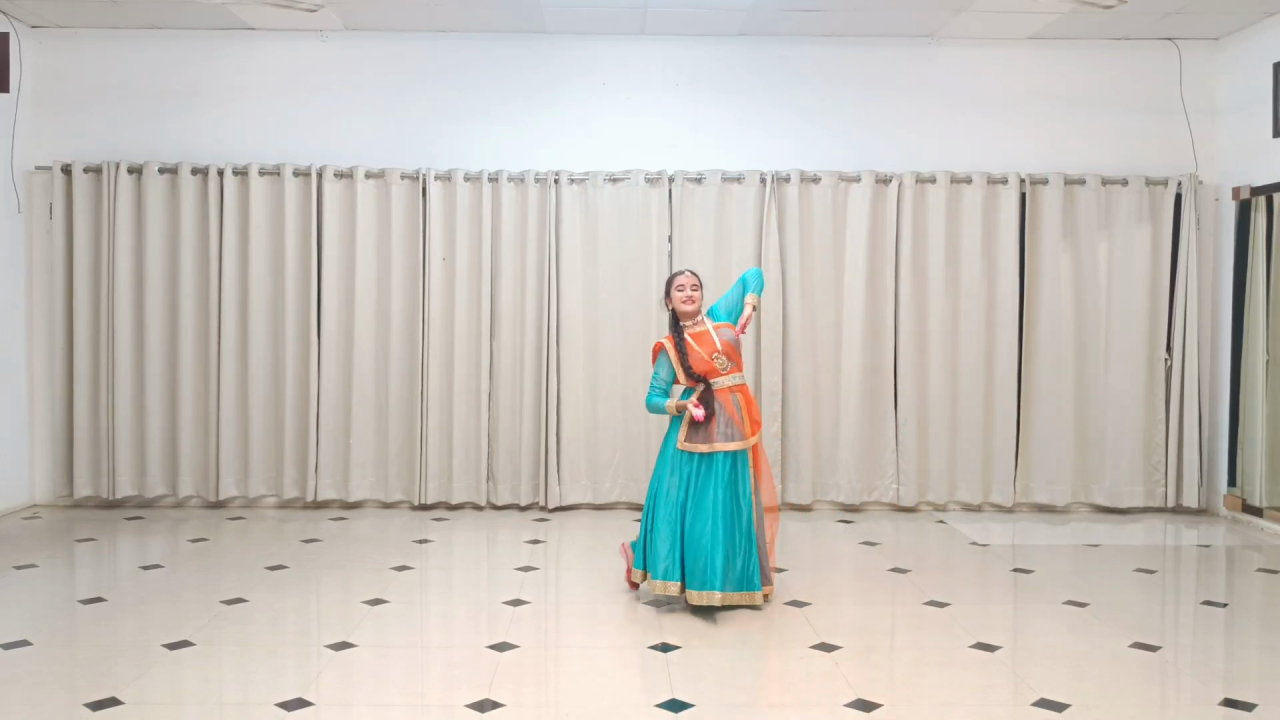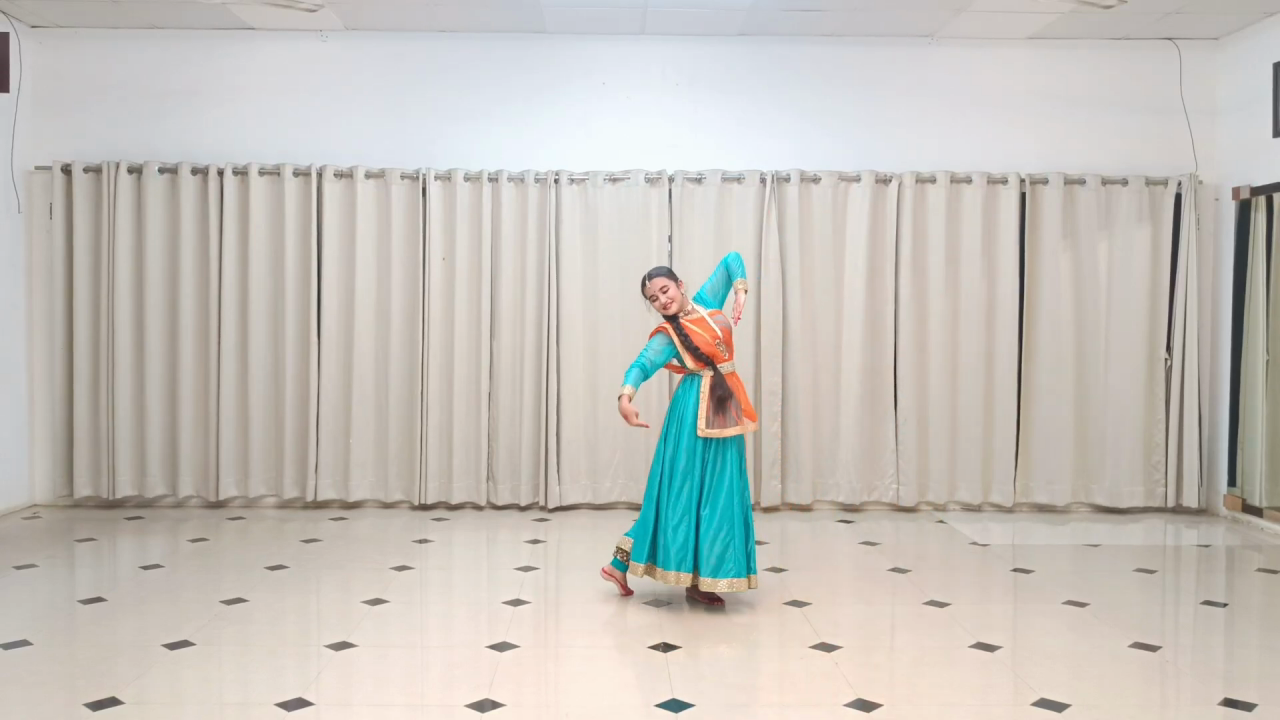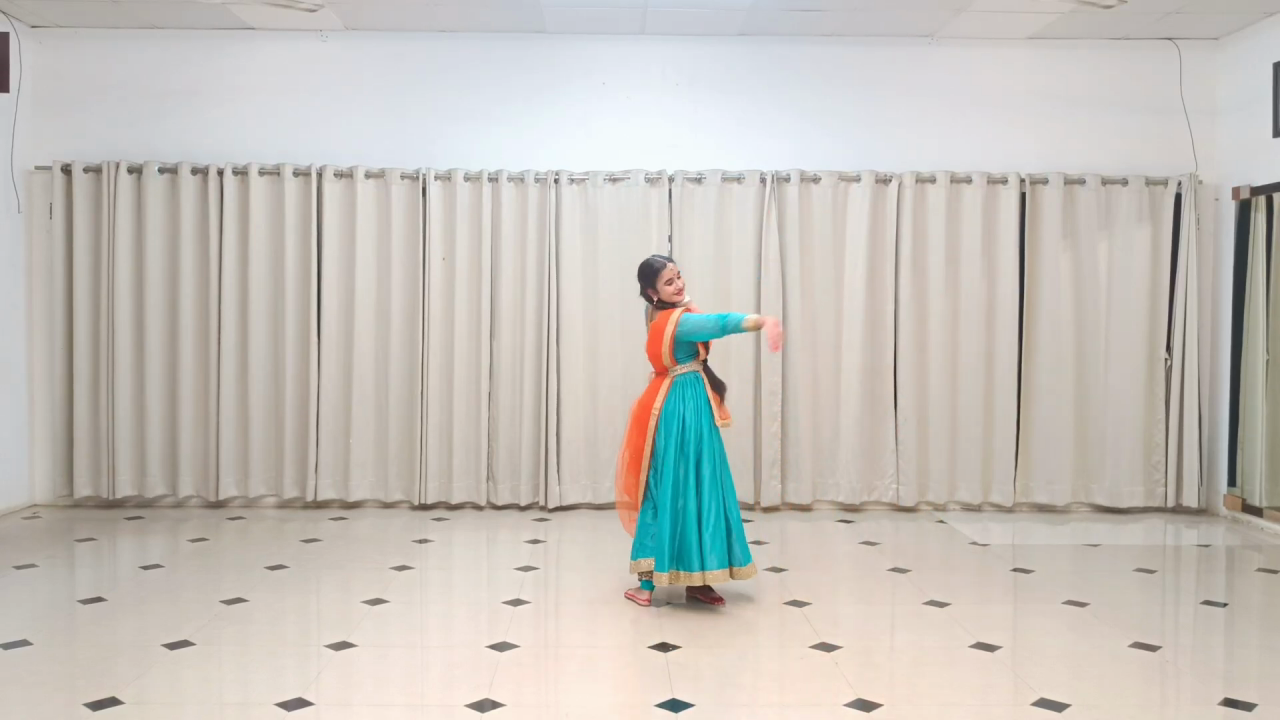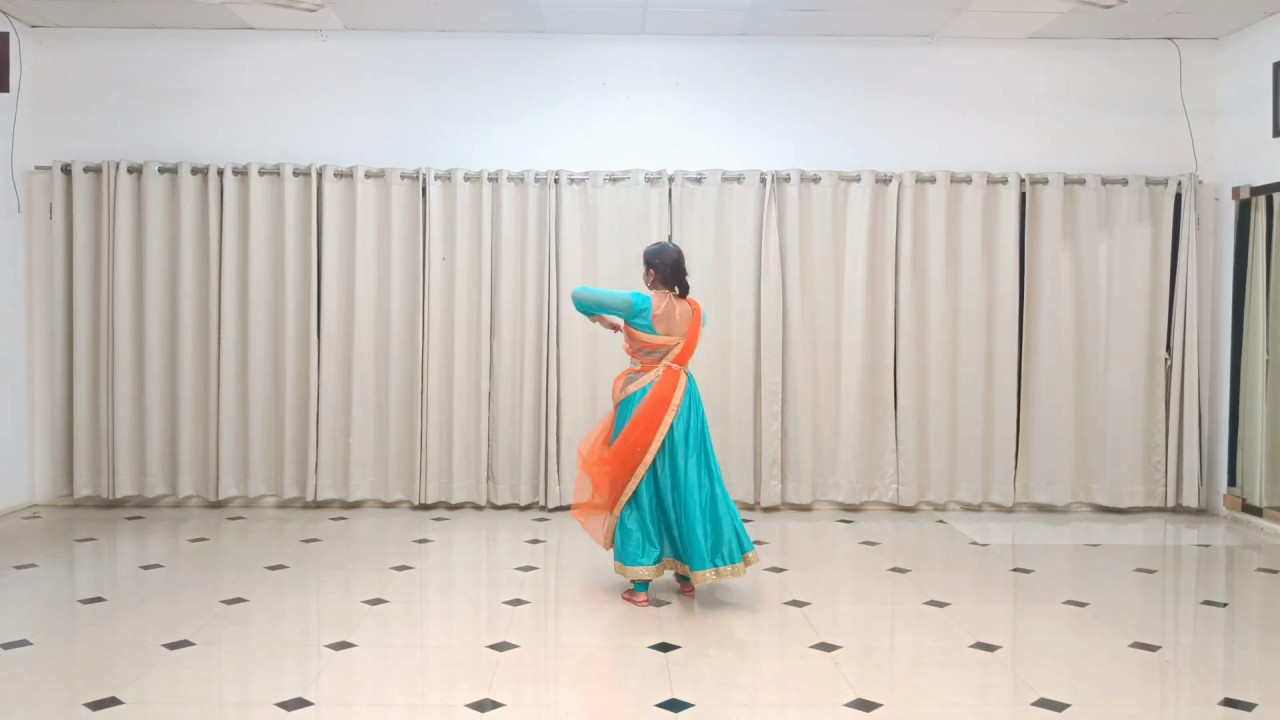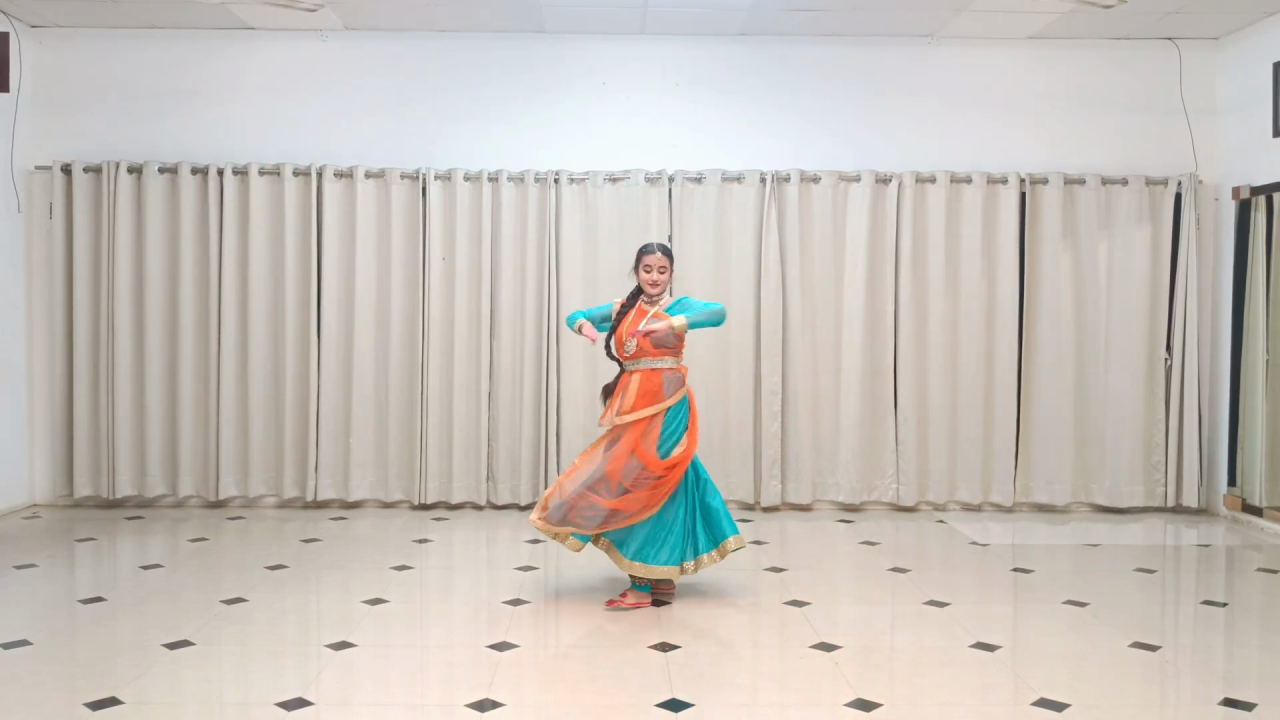
dt=0.3s
person 1, frame 1
left shoulder: (721, 316)
right shoulder: (668, 346)
left elbow: (754, 275)
right elbow: (653, 399)
left wrist: (748, 309)
right wrist: (681, 406)
left hip: (736, 420)
right hip: (697, 426)
left knee: (729, 503)
right knee: (684, 501)
left ankle: (718, 582)
person 1, frame 2
left shoulder: (706, 301)
right shoulder: (665, 334)
left elbow: (732, 258)
right elbow: (640, 366)
left wrist: (739, 295)
right wrist: (625, 396)
left hip: (722, 406)
right hip: (695, 409)
left knee: (717, 494)
right knee: (682, 489)
left ankle: (697, 577)
right ankle: (621, 565)
person 1, frame 3
left shoulder: (655, 311)
right shoulder: (681, 321)
right elbow: (719, 323)
right wrist: (761, 321)
left hip: (670, 402)
right hip: (683, 406)
left knee: (669, 490)
right knee: (688, 488)
left ankle: (671, 581)
right ankle: (694, 578)
person 1, frame 4
left shoulder: (642, 304)
right shoulder: (694, 310)
left elbow: (582, 296)
left wrist: (607, 318)
left hip: (647, 401)
right hip: (683, 399)
left knee: (642, 485)
right knee: (683, 482)
left ankle: (641, 583)
right ankle: (689, 570)
person 1, frame 5
left shoulder: (680, 307)
right shoulder: (623, 307)
left elbow: (717, 312)
right elbow: (577, 315)
left wrist: (670, 324)
right wrist: (585, 325)
left hip: (664, 405)
right hip: (635, 404)
left knee: (651, 487)
right knee: (652, 489)
left ankle: (643, 587)
right ankle: (661, 575)
